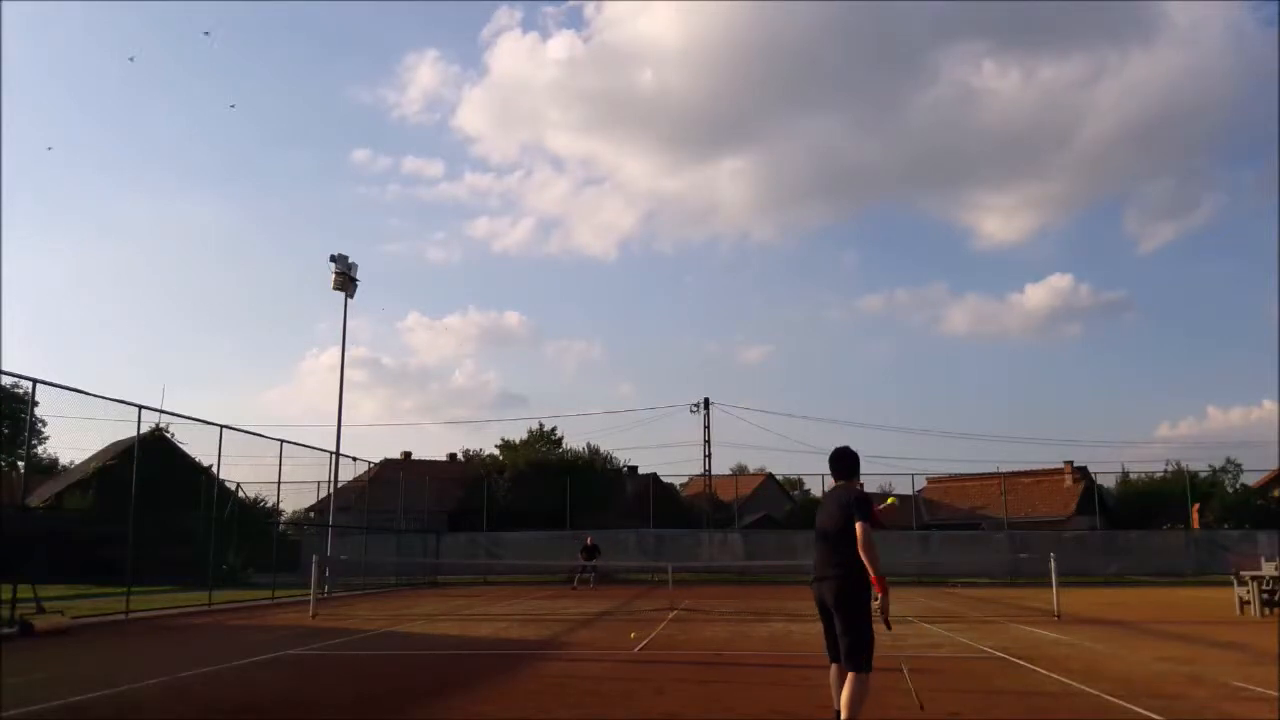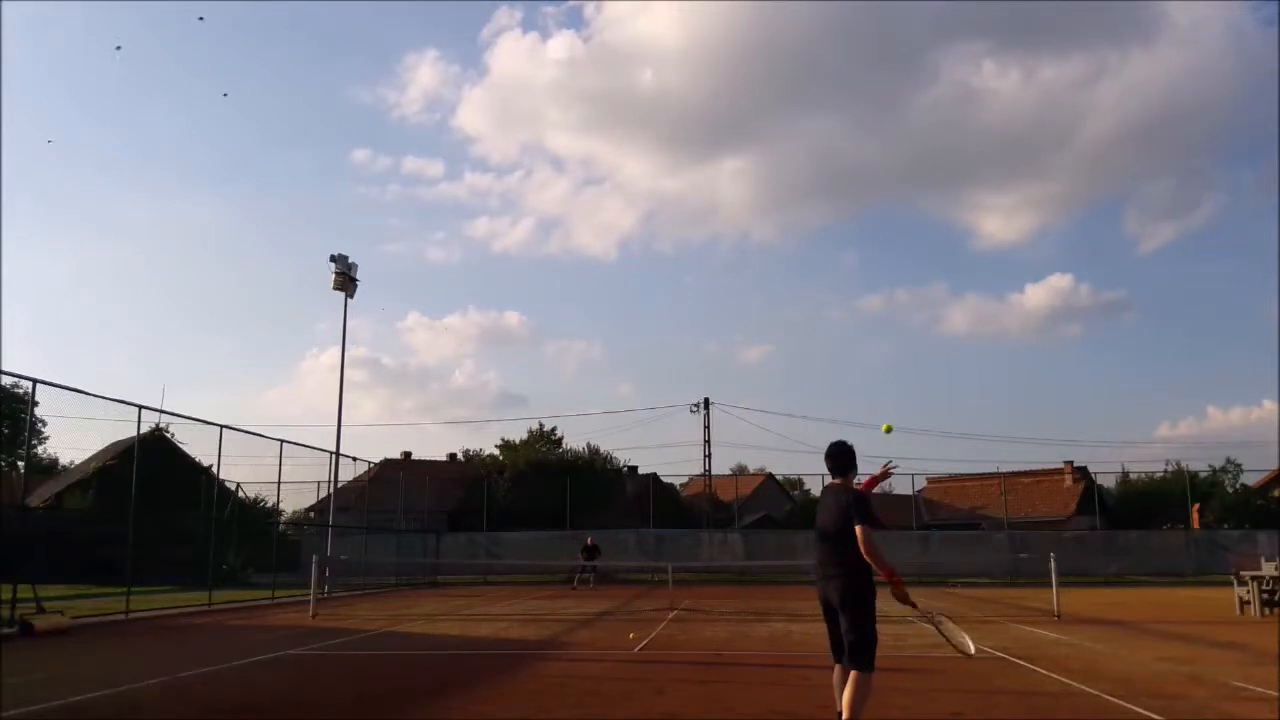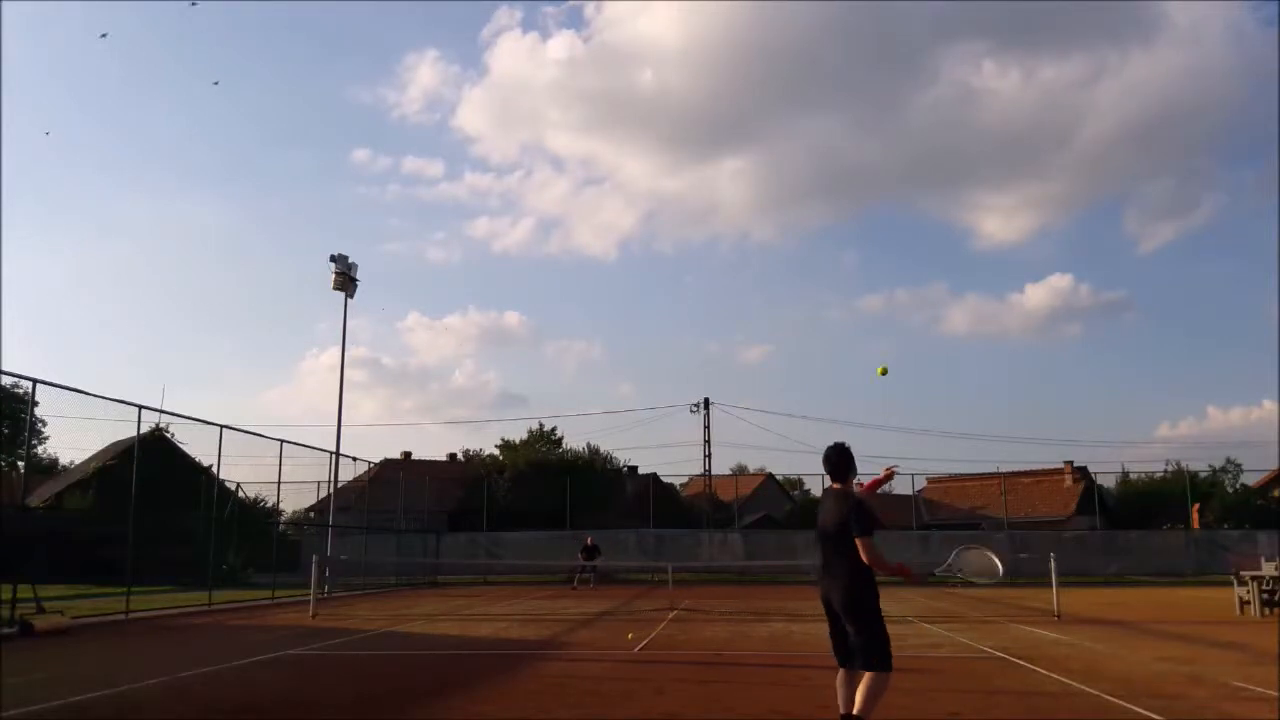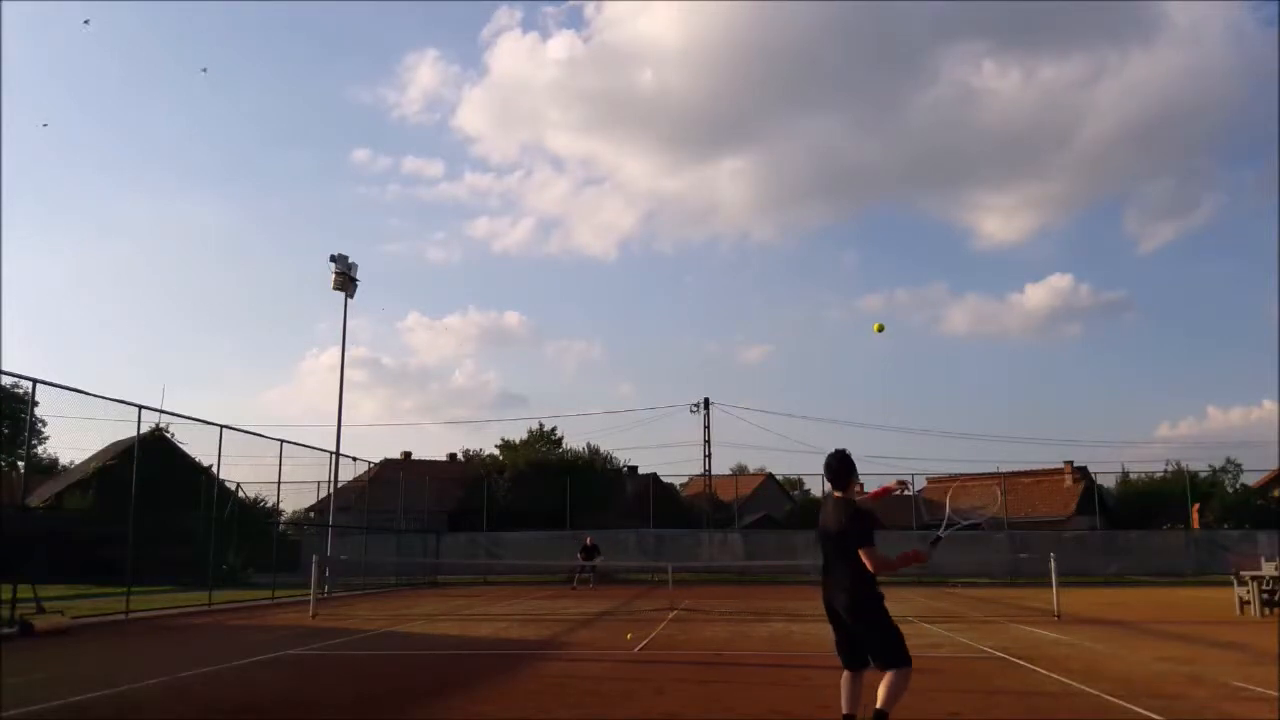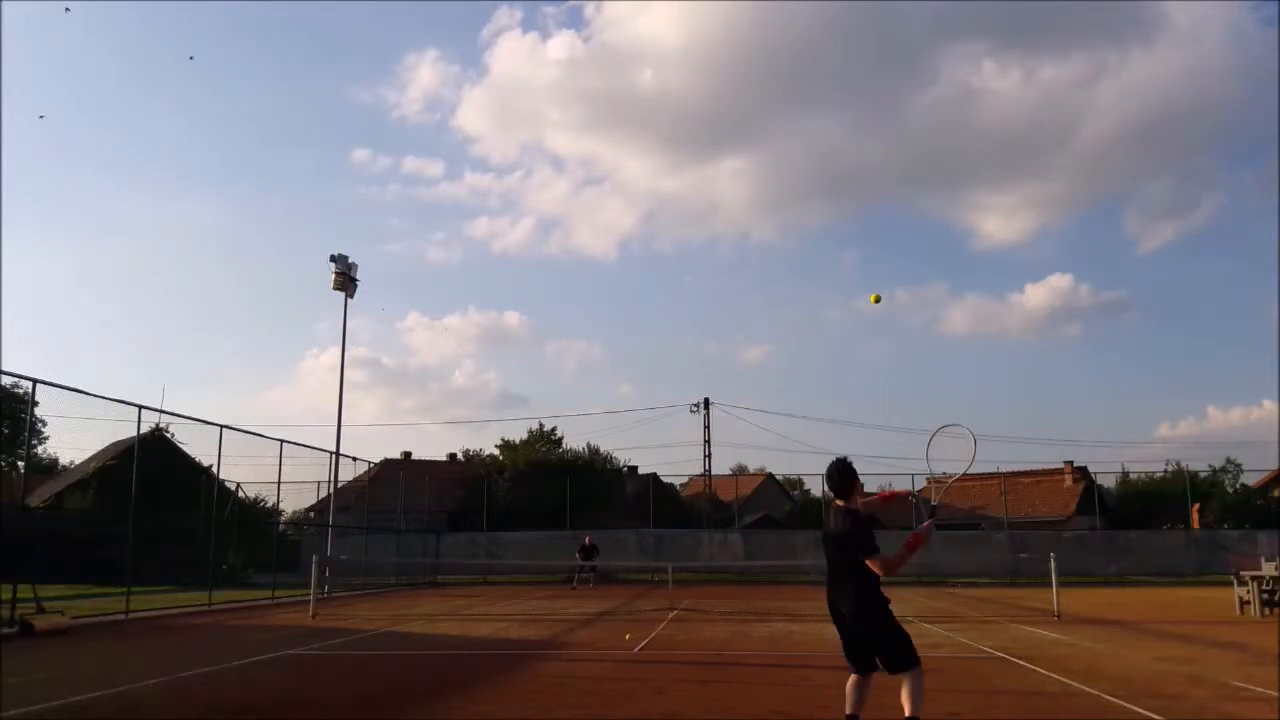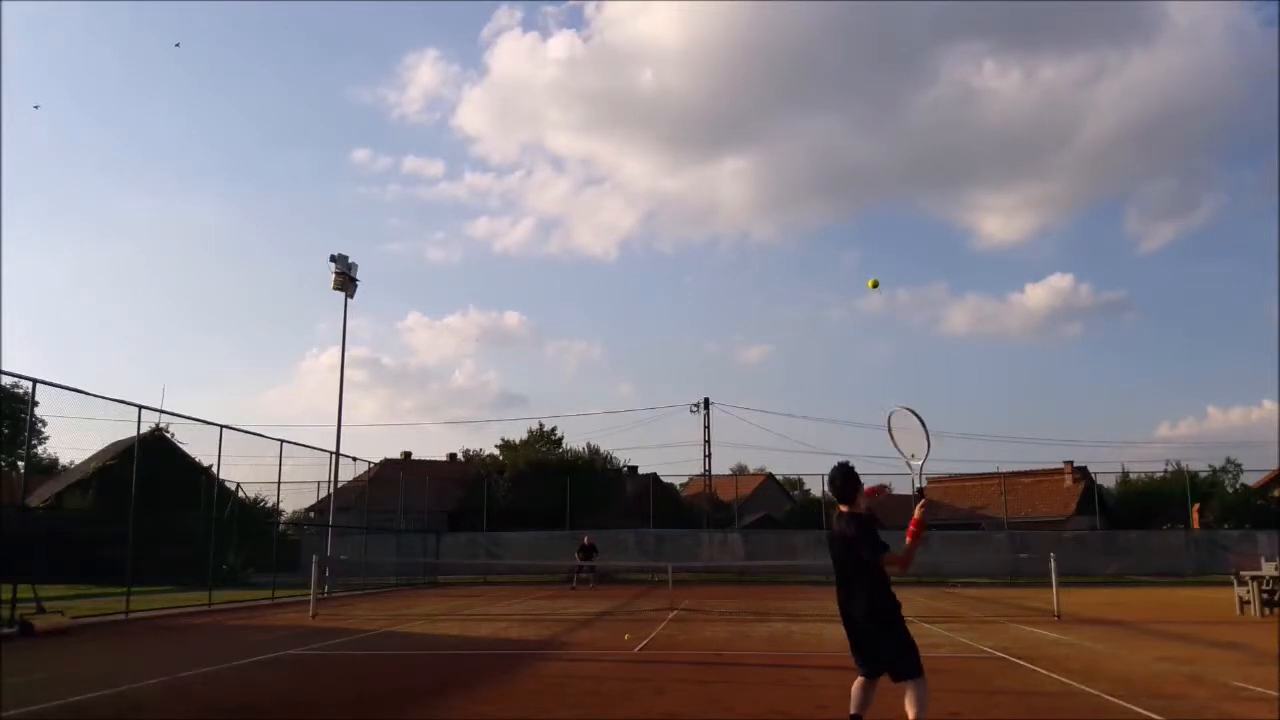
dt=0.1s
person 1, frame 1
left shoulder: (827, 499)
right shoulder: (859, 498)
right elbow: (864, 541)
right wrist: (881, 587)
left hip: (821, 586)
right hip: (847, 587)
left knee: (840, 661)
right knee: (858, 668)
person 1, frame 2
left shoulder: (827, 494)
right shoulder: (855, 498)
right elbow: (865, 545)
left wrist: (875, 479)
right wrist: (895, 581)
left hip: (827, 586)
right hip: (852, 586)
left knee: (843, 661)
right knee: (861, 667)
person 1, frame 3
left shoulder: (827, 498)
right shoulder: (856, 507)
right elbow: (869, 556)
left wrist: (879, 480)
right wrist: (899, 570)
left hip: (830, 592)
right hip: (857, 593)
left knee: (848, 665)
right knee: (878, 669)
person 1, frame 4
left shoulder: (829, 504)
right shoulder: (855, 515)
right elbow: (874, 564)
left wrist: (886, 491)
right wrist: (909, 558)
left hip: (833, 598)
right hip: (859, 598)
left knee: (853, 667)
right knee: (899, 666)
person 1, frame 5
left shoulder: (834, 513)
right shoulder: (854, 525)
right elbow: (884, 569)
left wrist: (887, 497)
right wrist: (915, 542)
left hip: (839, 606)
right hip: (865, 606)
left knee: (861, 670)
right knee: (909, 668)
person 1, frame 6
left shoulder: (840, 518)
right shoulder: (860, 528)
right elbow: (901, 563)
right wrist: (916, 525)
left hip: (850, 610)
right hip: (878, 610)
left knee: (868, 673)
right knee: (912, 677)
